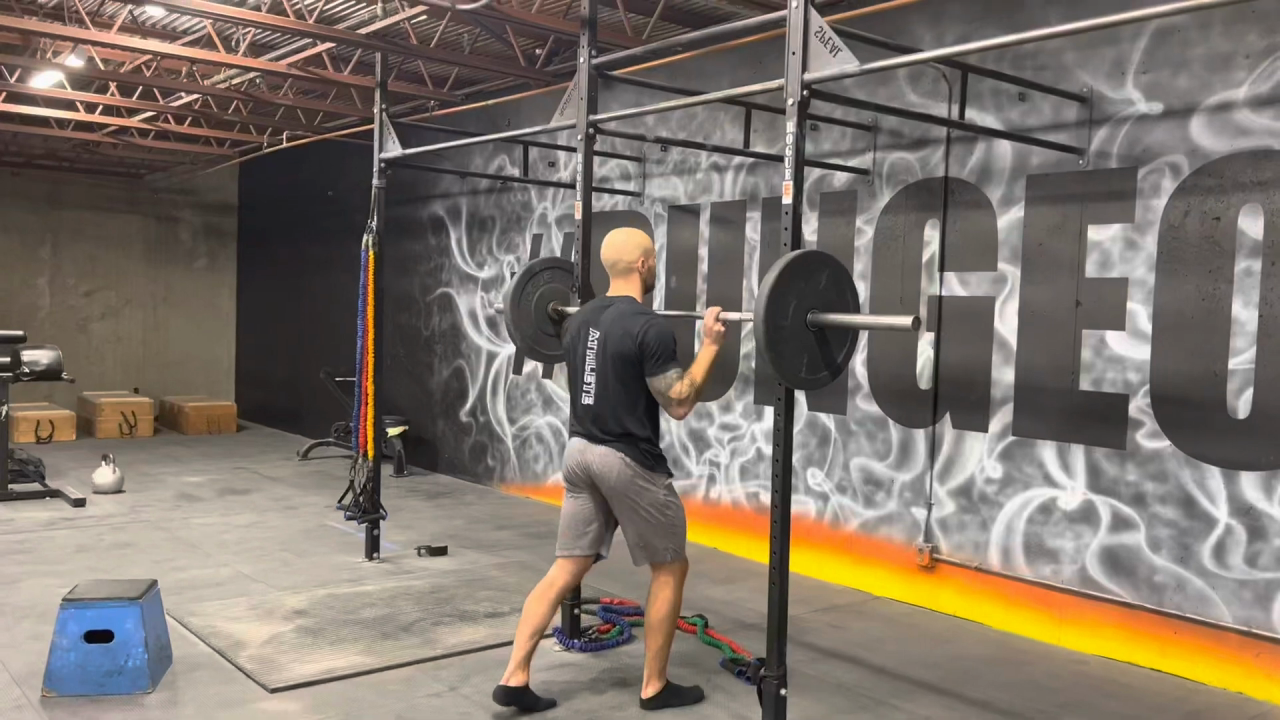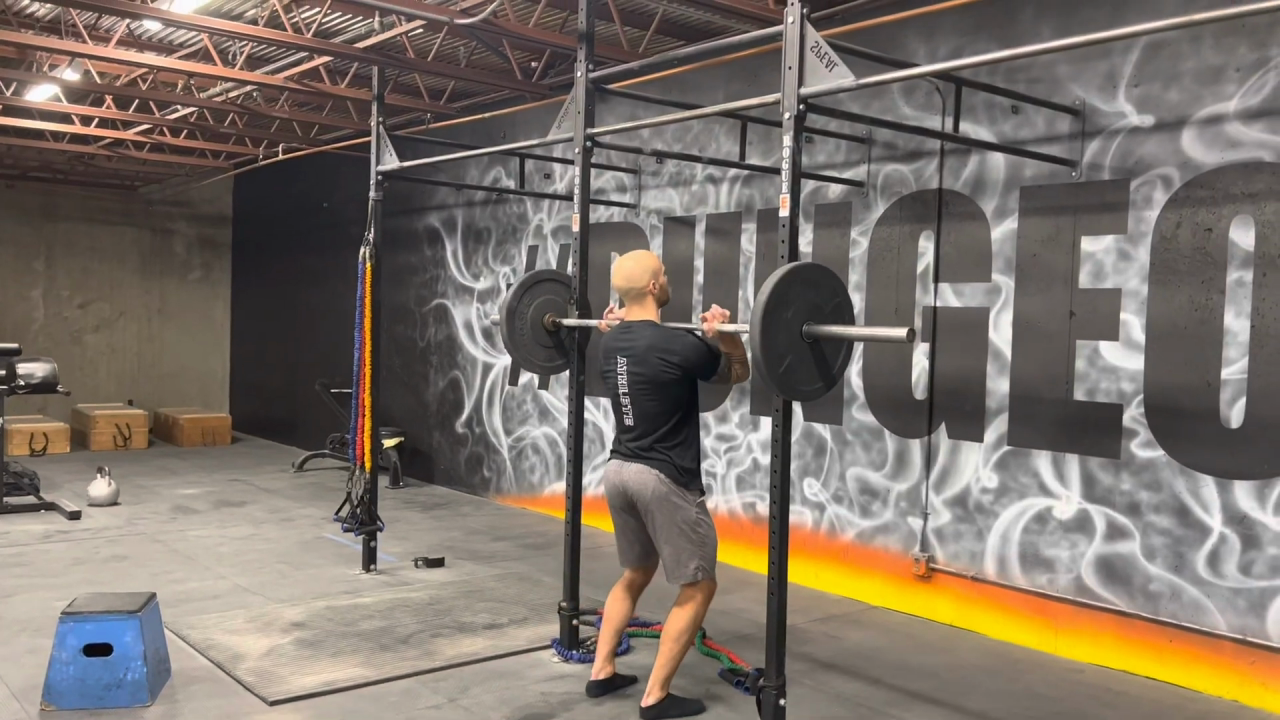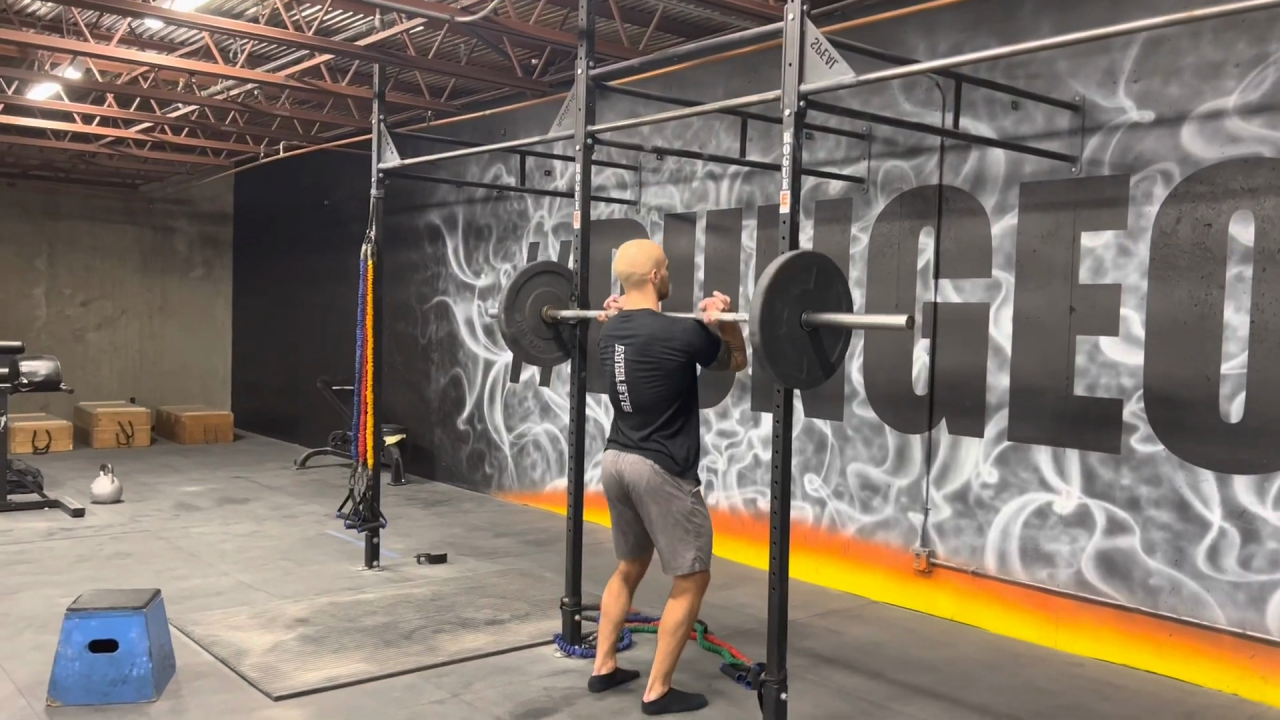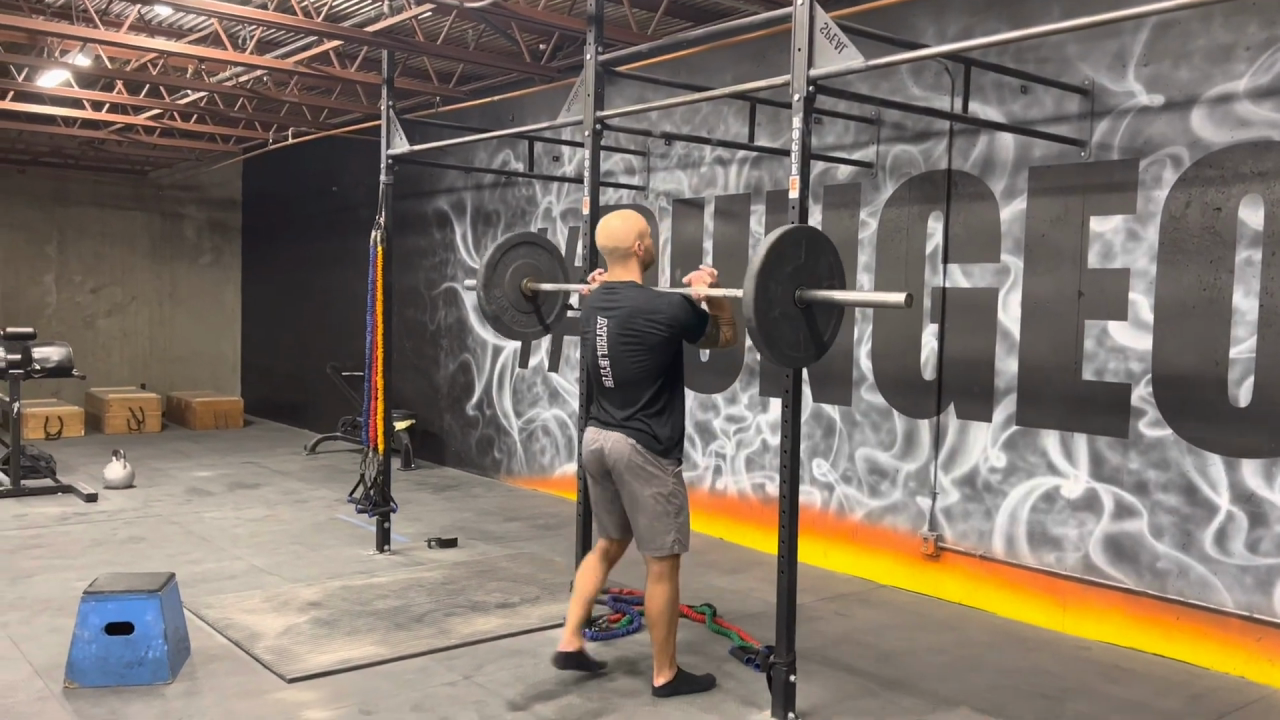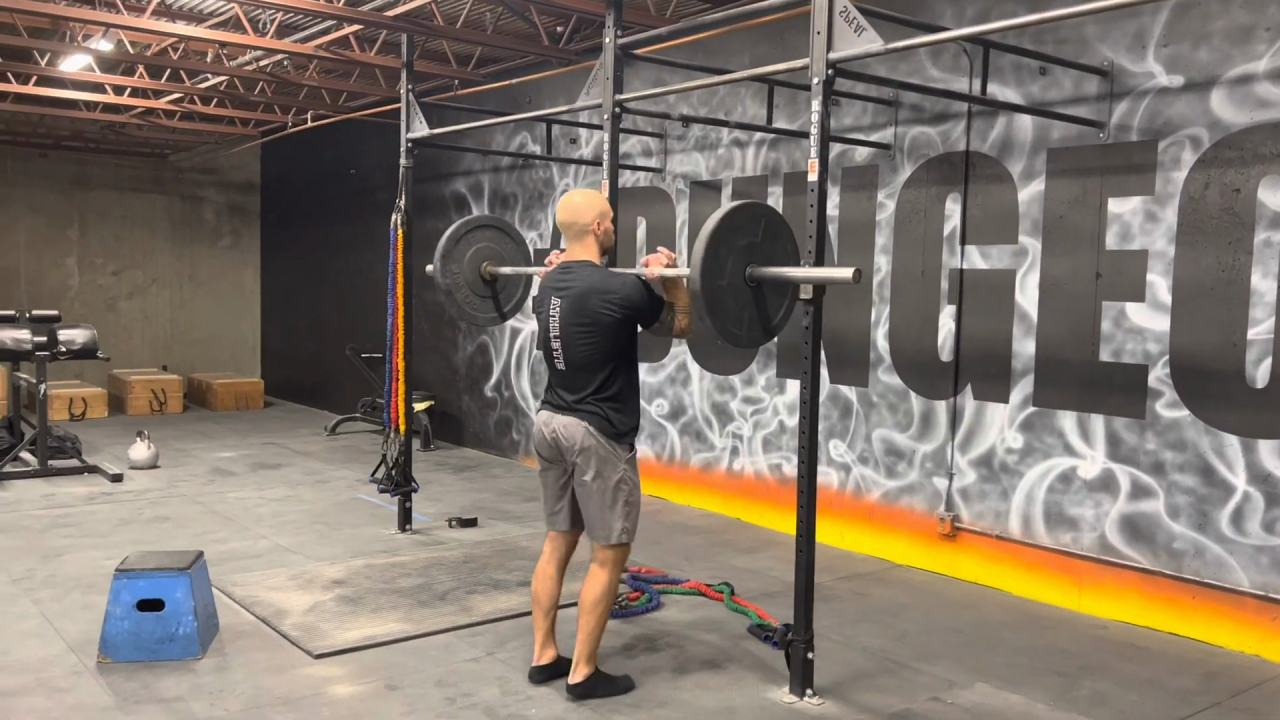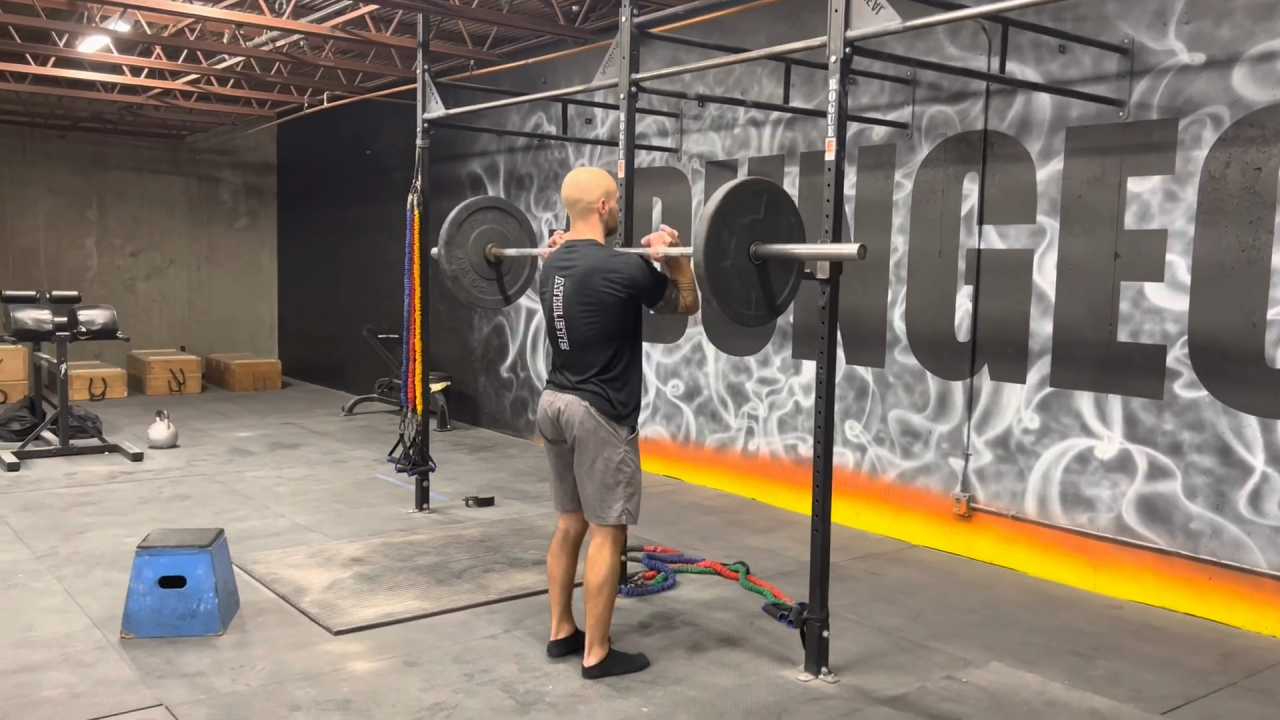
dt=0.7s
person 1, frame 1
left shoulder: (580, 319)
right shoulder: (650, 328)
right elbow: (679, 404)
right wrist: (711, 345)
left hip: (578, 453)
right hip: (630, 462)
left knee: (568, 568)
right knee: (671, 569)
left ankle: (515, 678)
right ankle: (654, 686)
person 1, frame 2
left shoulder: (610, 342)
right shoulder: (679, 346)
right elbow: (738, 373)
right wrist: (723, 336)
left hip: (618, 471)
right hip: (664, 480)
left knee: (636, 573)
right knee: (697, 586)
left ankle: (602, 672)
person 1, frame 3
left shoulder: (611, 330)
right shoulder: (680, 332)
right elbow: (736, 361)
right wrist: (723, 322)
left hip: (616, 460)
right hip: (660, 470)
left knee: (628, 568)
right knee: (690, 580)
left ankle: (603, 668)
person 1, frame 4
left shoulder: (593, 302)
right shoulder: (666, 307)
right elbow: (726, 338)
right wrist: (712, 295)
left hip: (597, 438)
right hip: (645, 448)
left knee: (608, 546)
right knee: (662, 562)
left ankle: (571, 642)
right ankle: (665, 674)
person 1, frame 5
left shoulder: (548, 285)
right shoulder: (621, 289)
right elbow: (681, 325)
right wrist: (670, 277)
left hip: (549, 422)
right hip: (598, 434)
left knee: (557, 544)
right knee: (609, 553)
left ankle: (544, 656)
right ankle: (583, 672)
person 1, frame 6
left shoulder: (552, 264)
right shoulder: (624, 269)
right elbow: (686, 303)
right wrist: (672, 254)
left hip: (554, 403)
right hip: (599, 414)
left knee: (571, 524)
right knee: (607, 533)
left ankle: (561, 632)
right ankle: (597, 654)
